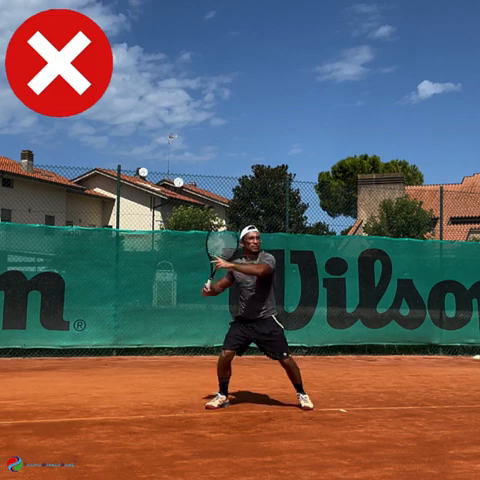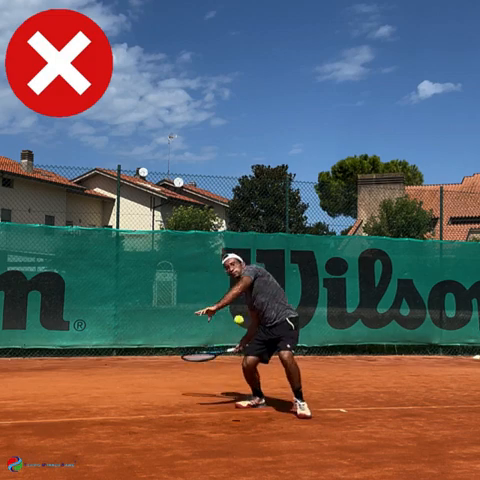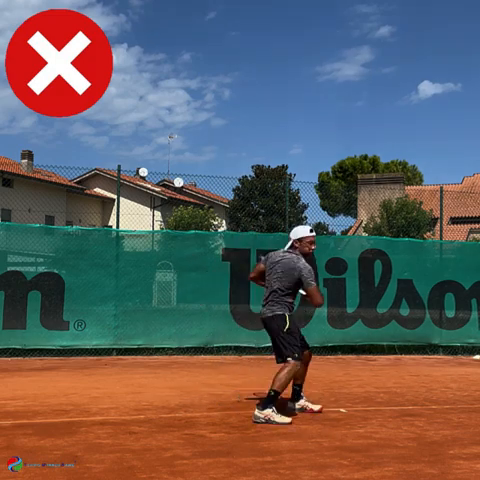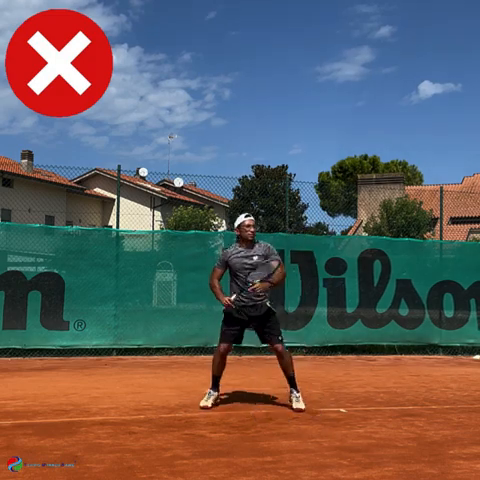
dt=1s
person 1, frame 1
left shoulder: (268, 259)
right shoulder: (236, 265)
left elbow: (258, 271)
right elbow: (220, 286)
left wrist: (230, 265)
right wrist: (209, 290)
left hip: (266, 319)
right hip: (242, 320)
left knee: (286, 360)
right knee: (225, 356)
left ankle: (301, 394)
right ankle: (222, 395)
person 1, frame 2
left shoulder: (253, 269)
right shoulder: (247, 293)
left elbow: (237, 290)
right elbow: (256, 321)
left wrist: (216, 307)
right wrist: (244, 342)
left hip: (286, 321)
right hip: (267, 326)
left knee: (286, 356)
right knee: (248, 363)
left ankle: (300, 401)
right ankle: (258, 397)
person 1, frame 3
left shoulder: (273, 256)
right shoulder: (302, 267)
left elbow: (253, 275)
right elbow: (318, 302)
right wrist: (308, 293)
left hip: (275, 315)
right hip: (279, 316)
left knee: (305, 354)
right knee: (293, 362)
left ankle: (297, 399)
right ankle: (264, 409)
person 1, frame 4
left shoulder: (266, 248)
right shoulder: (228, 254)
left elbow: (281, 272)
right elbow: (214, 279)
left wrist: (267, 284)
right wrist: (221, 297)
left hip: (262, 308)
right hip: (236, 309)
left knee: (279, 348)
right knee: (222, 349)
left ankle: (294, 392)
right ankle: (213, 391)
